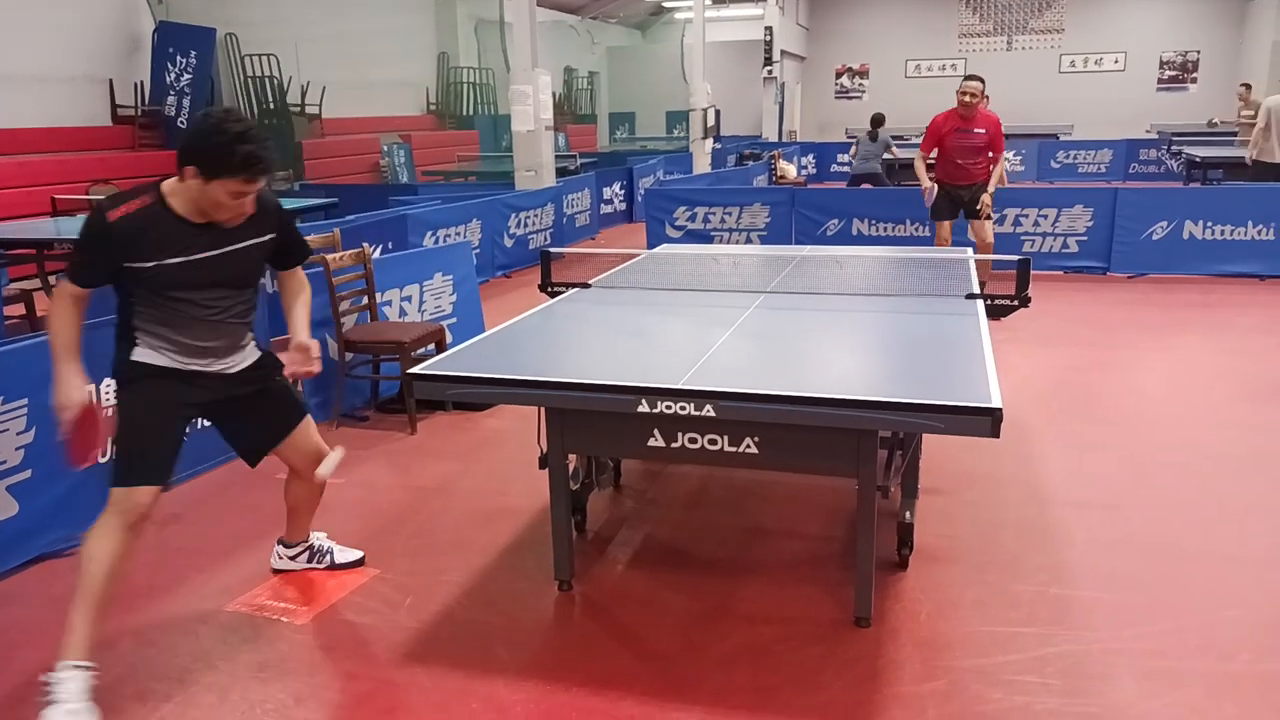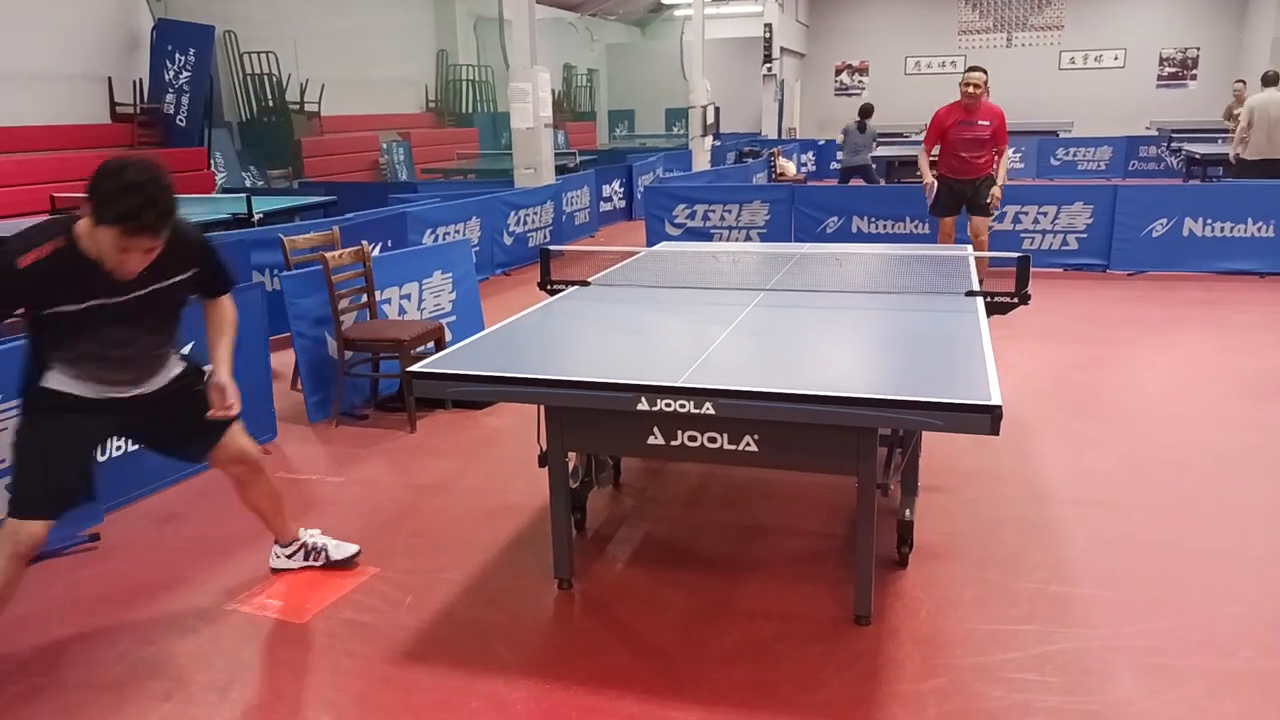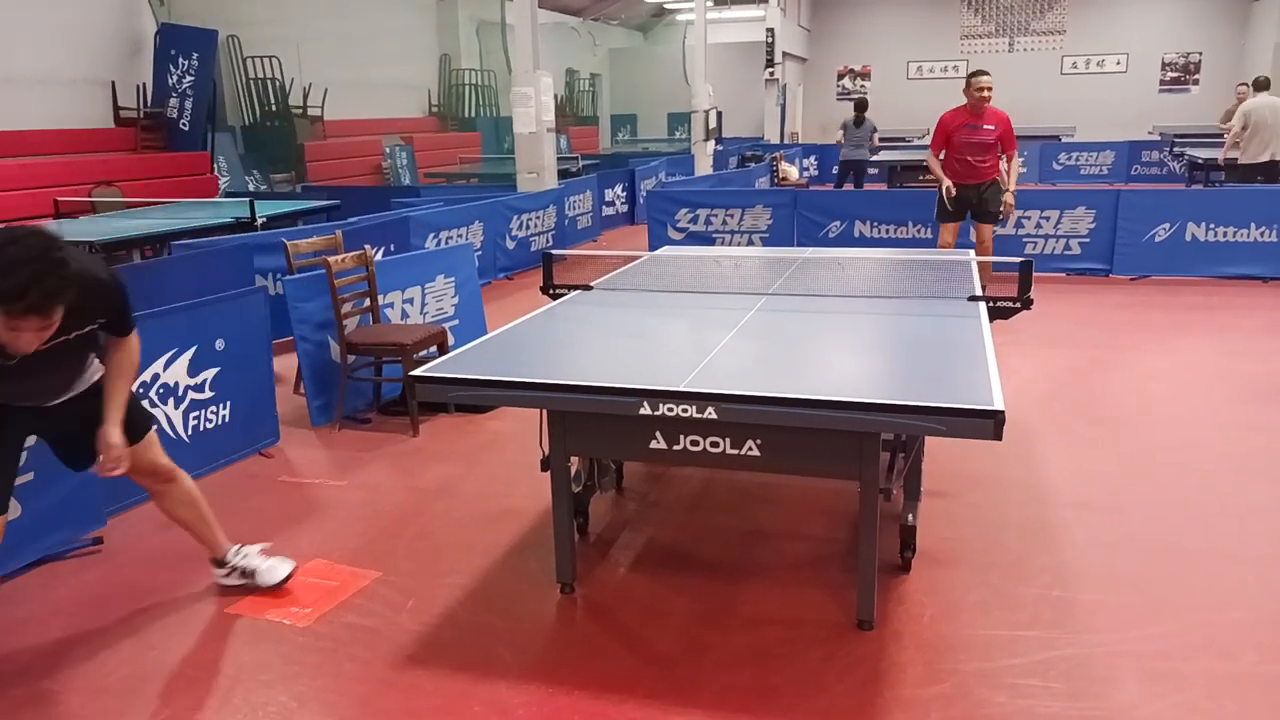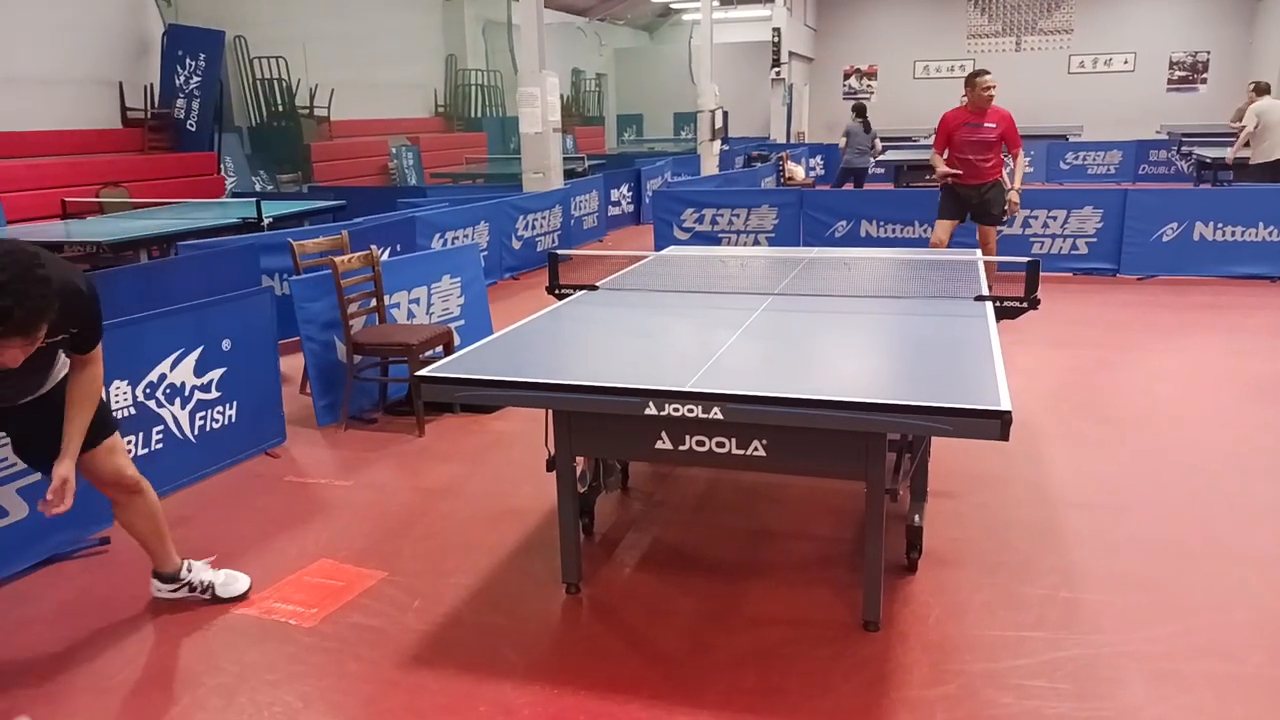
dt=0.2s
person 1, frame 1
left shoulder: (264, 212)
right shoulder: (118, 222)
left elbow: (292, 271)
right elbow: (67, 297)
left wrist: (299, 332)
right wrist: (69, 374)
left hip: (239, 366)
right hip: (155, 374)
left knee: (311, 456)
right knee: (130, 506)
left ankle: (295, 546)
person 1, frame 2
left shoulder: (187, 245)
left elbow: (219, 300)
left wrist: (221, 369)
left hip: (159, 381)
right hip: (65, 396)
left knee: (244, 459)
left ankle: (291, 545)
person 1, frame 3
left shoulder: (95, 285)
left elbow: (123, 343)
left wrist: (113, 424)
left hip: (80, 387)
left knee: (158, 471)
left ankle: (229, 559)
person 1, frame 4
left shoulder: (72, 293)
left elbow: (83, 363)
left wrist: (68, 457)
left hip: (44, 387)
left knee: (123, 479)
left ankle: (172, 573)
person 2, frame 1
left shoulder: (992, 122)
right shoulder: (940, 121)
left elbow: (998, 160)
right elbow: (921, 157)
left wrist: (989, 191)
right wrist: (925, 181)
left hip: (978, 187)
right hip: (946, 187)
left knee: (986, 241)
right knee: (942, 242)
person 2, frame 2
left shoulder: (995, 114)
right shoulder: (943, 114)
left elbow: (1002, 152)
right elbow: (924, 151)
left wrist: (998, 184)
right wrist: (927, 176)
left hip: (981, 182)
right hip: (948, 182)
left knee: (980, 238)
right knee: (946, 239)
person 2, frame 3
left shoulder: (1001, 119)
right shoulder: (948, 119)
left elbow: (1012, 157)
right elbow: (932, 156)
left wrist: (1010, 189)
right wrist: (943, 178)
left hip: (987, 187)
right hip: (954, 188)
left knee: (984, 243)
right knee: (945, 243)
person 2, frame 4
left shoulder: (1003, 117)
right shoulder: (950, 119)
left elbow: (1017, 155)
right elbow: (936, 153)
left wrist: (1015, 188)
right wrist: (940, 167)
left hip: (989, 188)
right hip: (955, 187)
left knee: (988, 246)
right knee: (937, 242)
